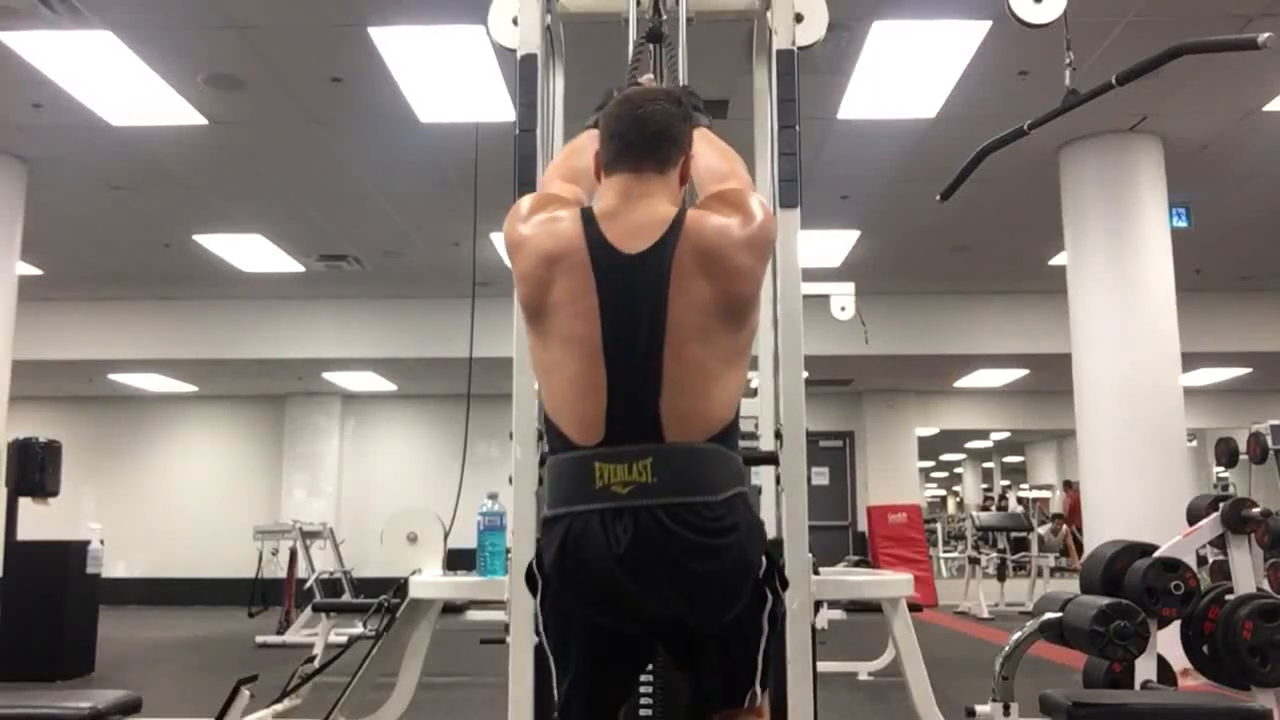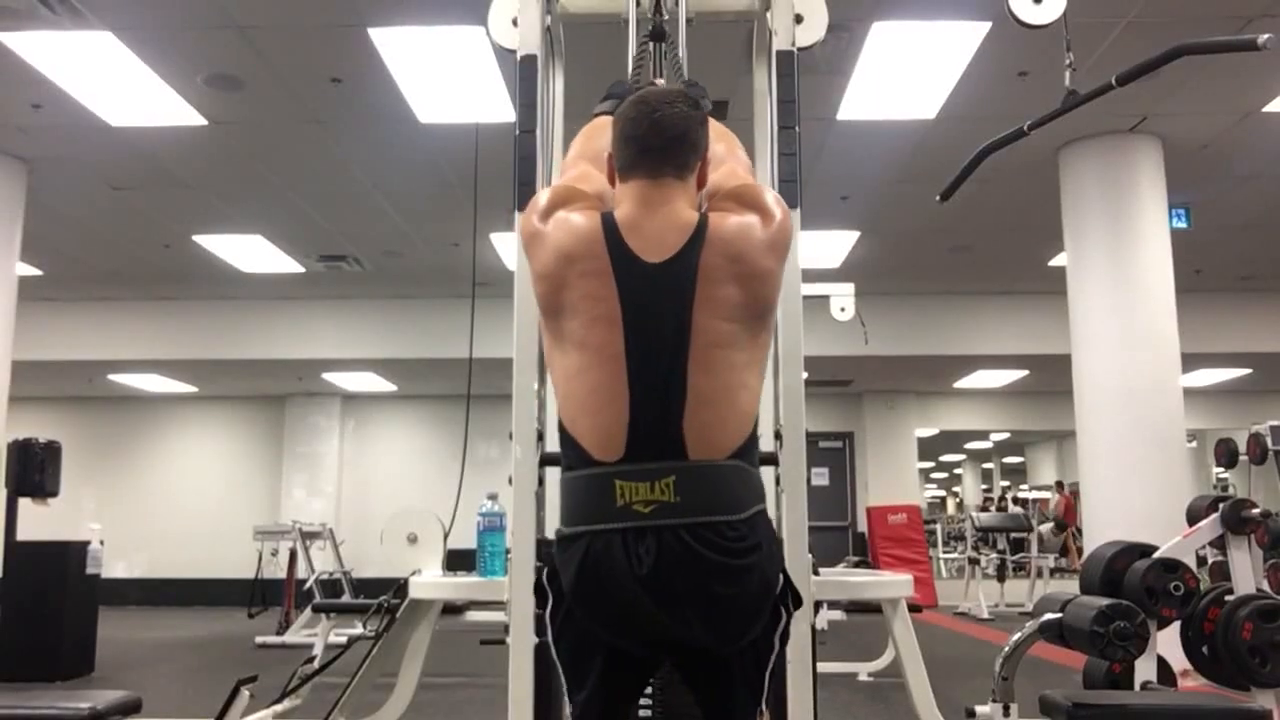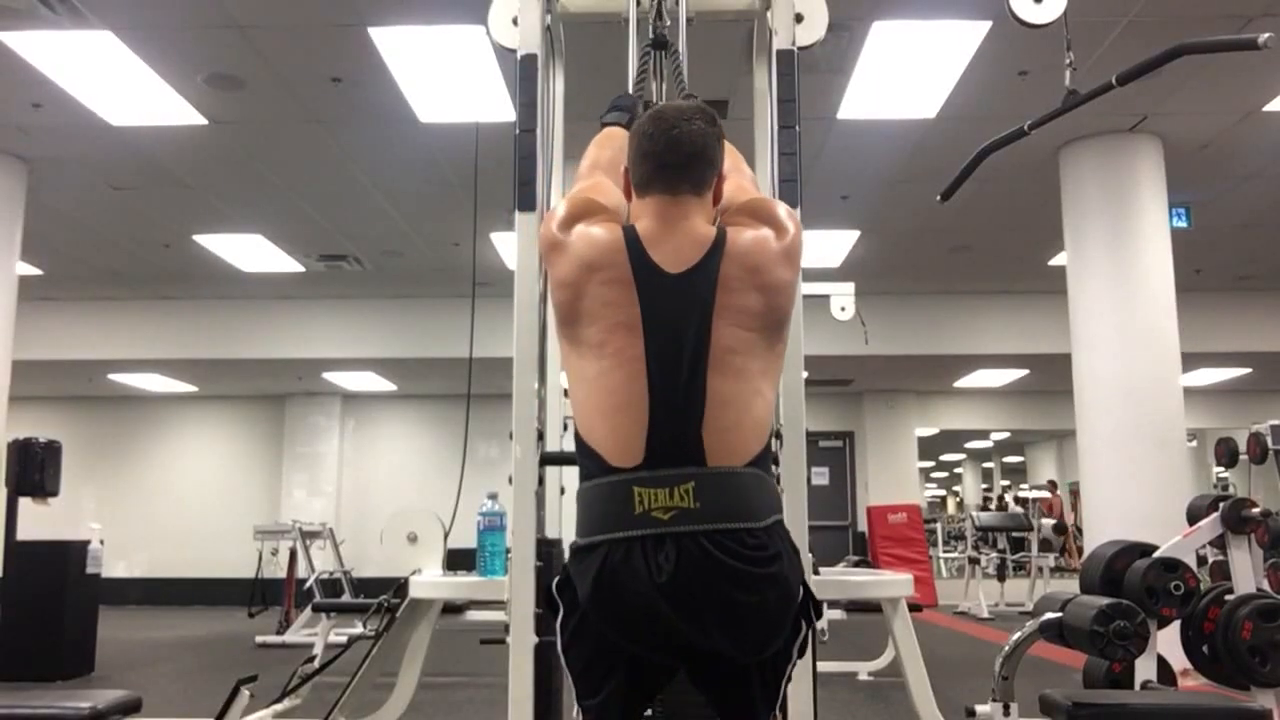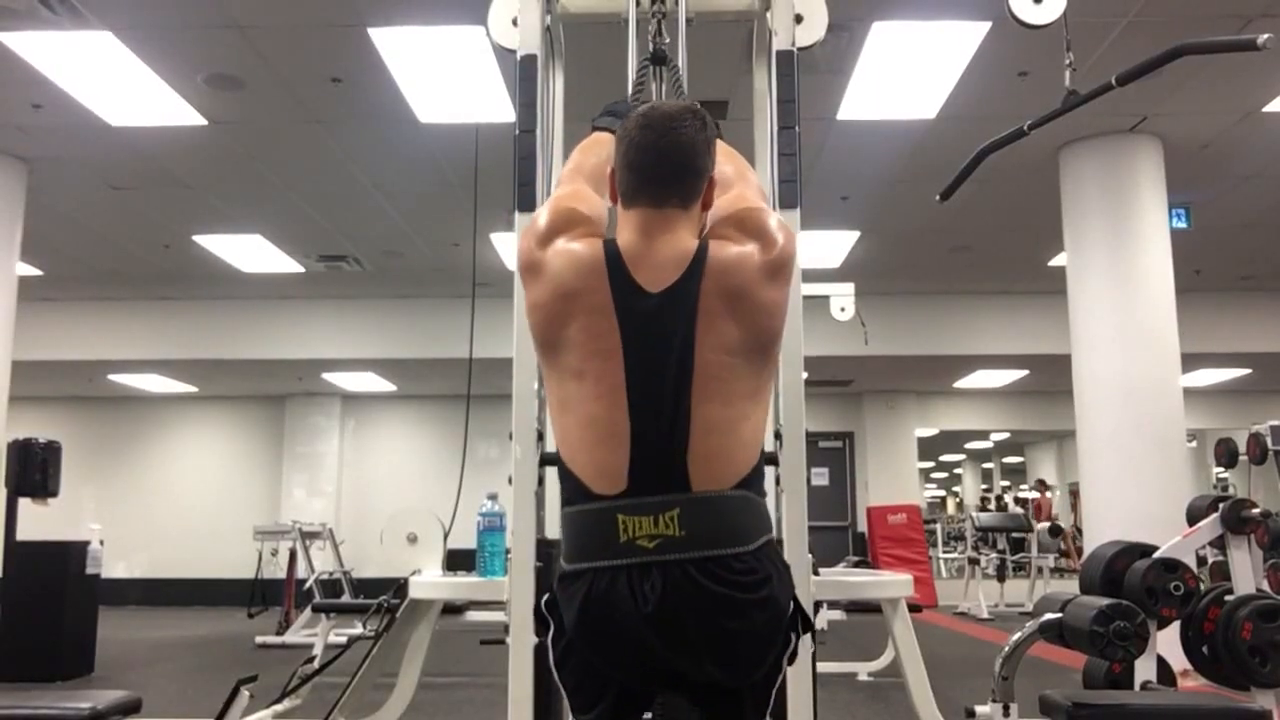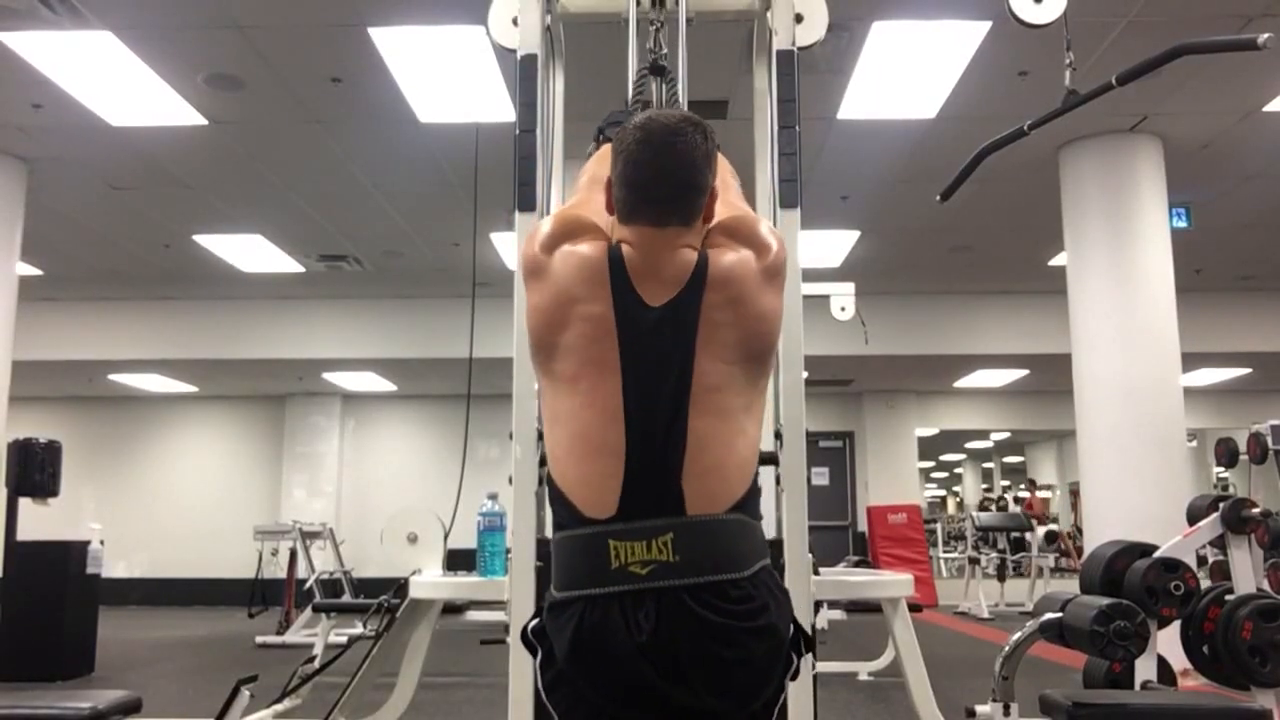
dt=0.4s
person 1, frame 1
left shoulder: (537, 233)
right shoulder: (737, 232)
left elbow: (563, 179)
right elbow: (729, 176)
left wrist: (599, 125)
right wrist: (696, 121)
left hip: (583, 537)
right hip: (707, 532)
person 1, frame 2
left shoulder: (556, 233)
right shoulder: (755, 232)
left elbow: (580, 164)
right elbow: (730, 160)
left wrist: (608, 110)
right wrist: (697, 110)
left hip: (598, 556)
right hip: (725, 553)
person 1, frame 3
left shoulder: (575, 246)
right shoulder: (769, 245)
left elbow: (596, 172)
right elbow: (740, 180)
left wrist: (617, 120)
right wrist: (700, 133)
left hip: (614, 568)
right hip: (743, 562)
person 1, frame 4
left shoulder: (554, 260)
right shoulder: (757, 258)
left elbow: (577, 180)
right elbow: (738, 183)
left wrist: (608, 126)
right wrist: (699, 132)
left hip: (602, 593)
right hip: (733, 587)
person 1, frame 5
left shoulder: (556, 265)
right shoulder: (753, 267)
left elbow: (591, 190)
right elbow: (724, 194)
left wrist: (611, 140)
right wrist: (695, 152)
left hip: (594, 620)
right hip: (732, 615)
